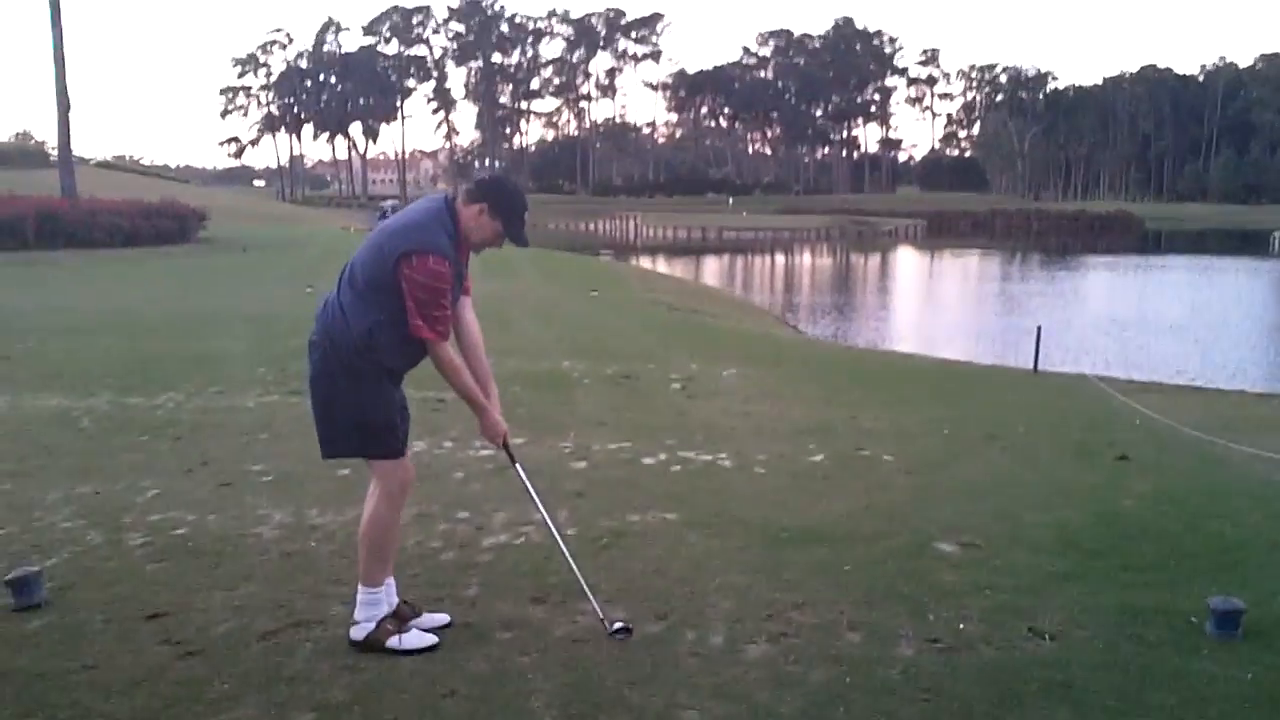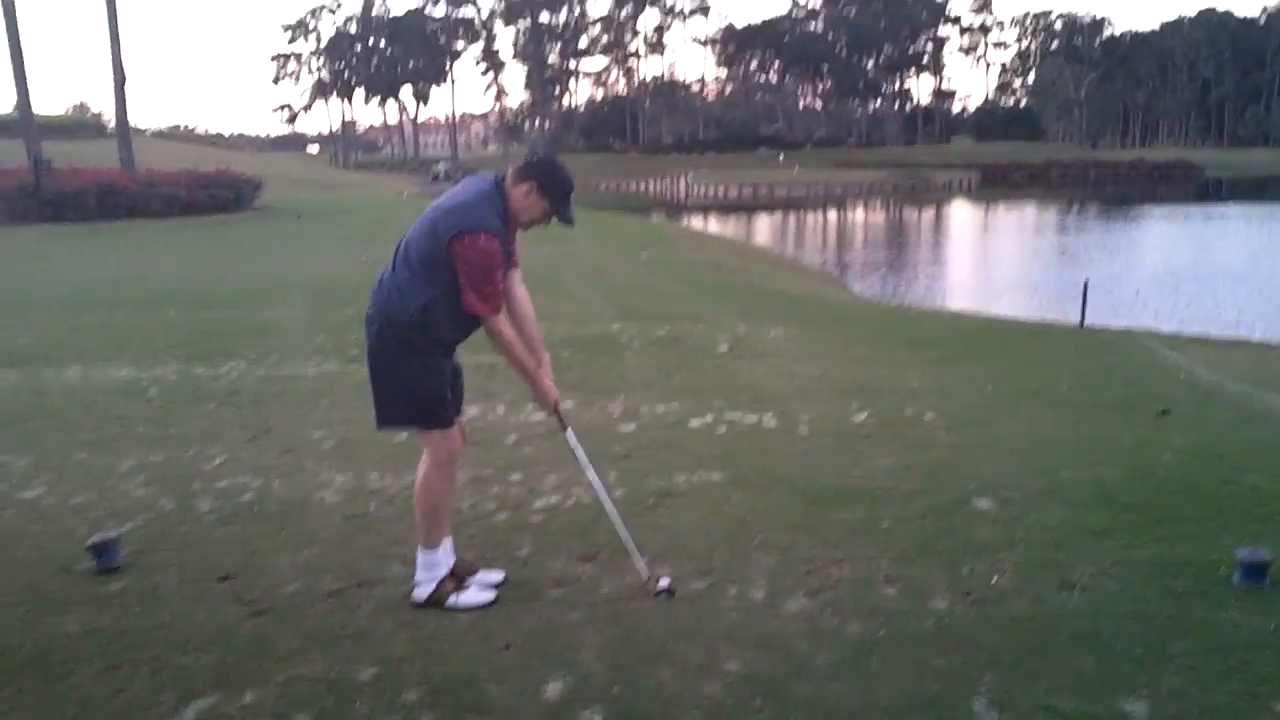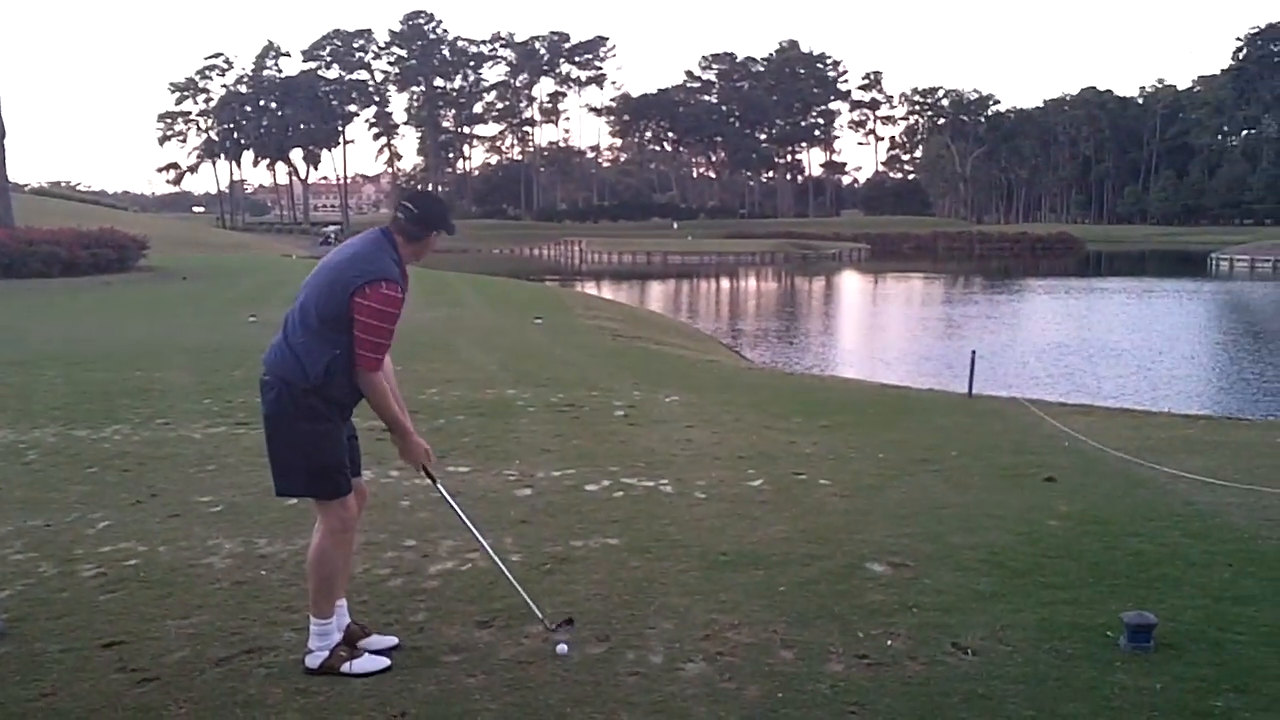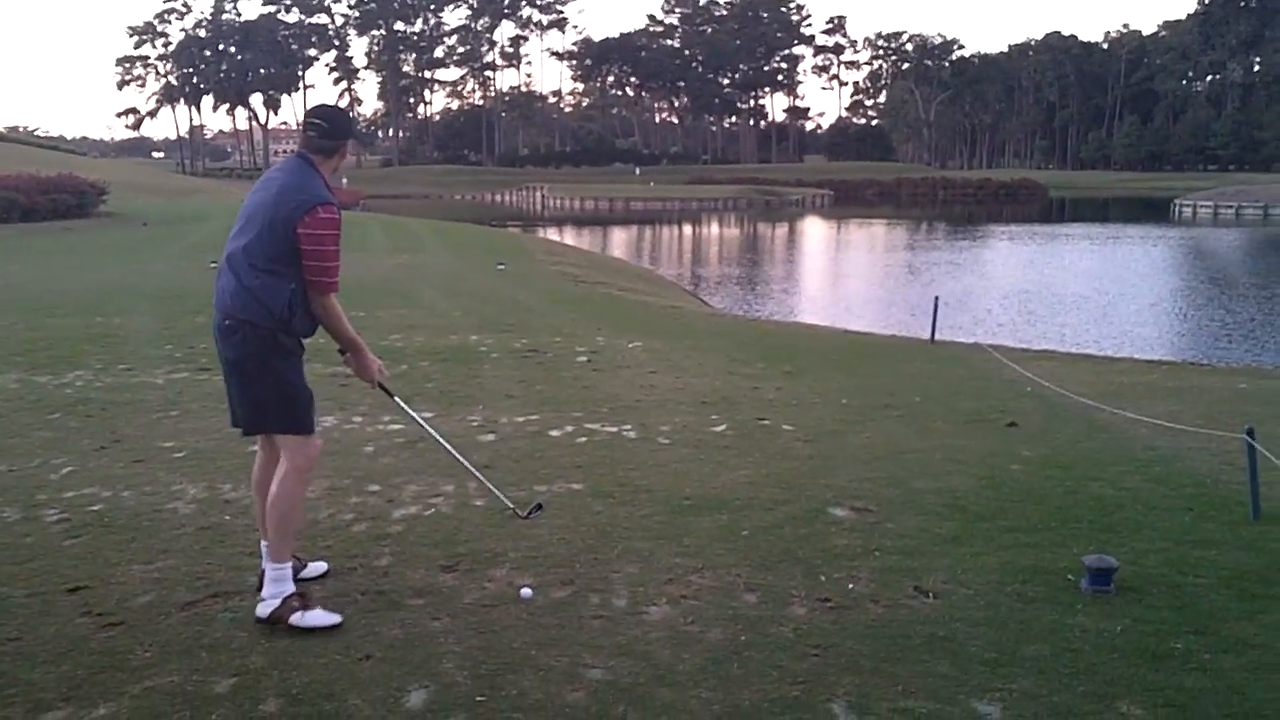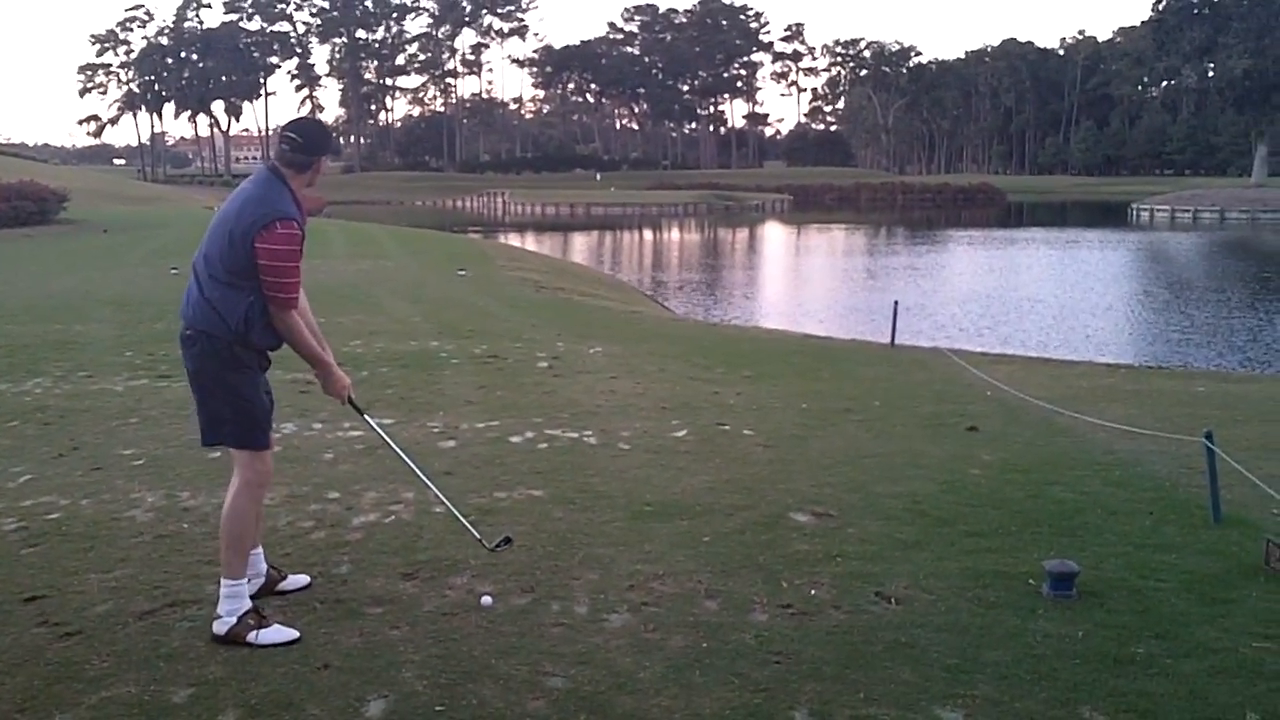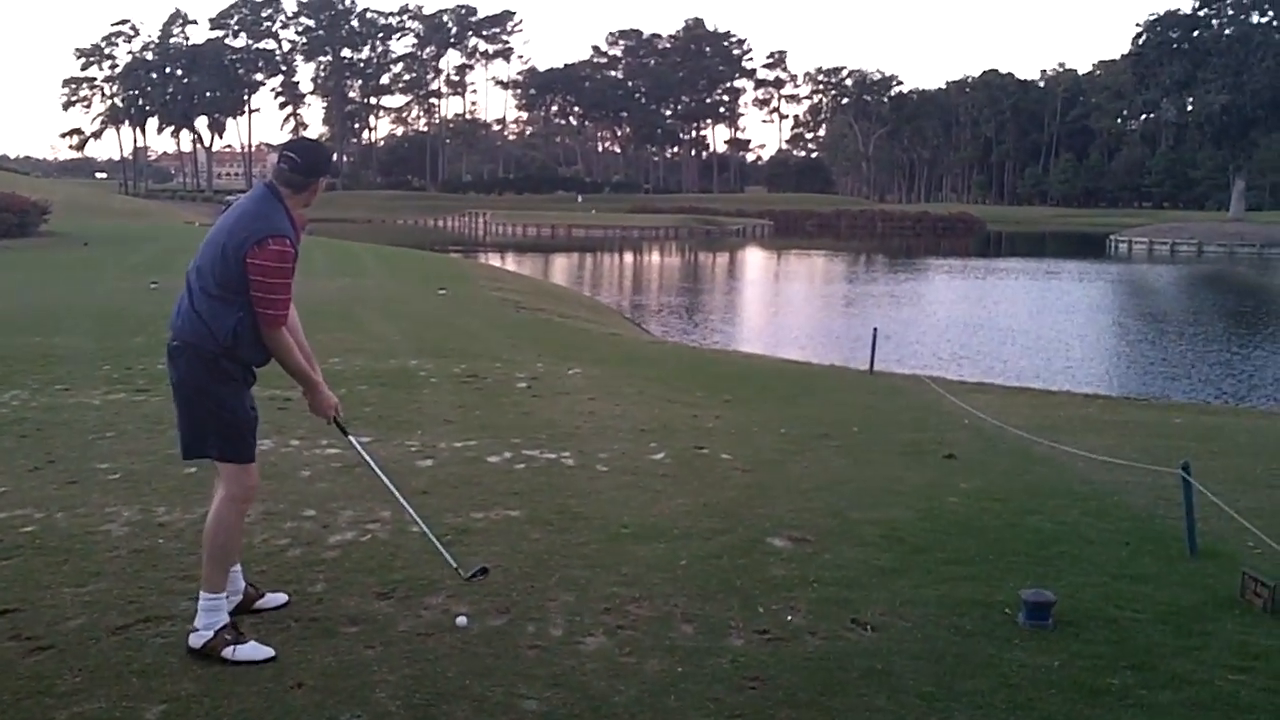
dt=0.7s
person 1, frame 1
left shoulder: (446, 225)
right shoulder: (428, 248)
left elbow: (462, 312)
right elbow: (438, 346)
left wrist: (491, 392)
right wrist: (483, 411)
left hip: (371, 357)
right hip: (348, 361)
left knee: (394, 475)
right knee: (393, 477)
left ankle: (385, 600)
right ankle: (369, 618)
person 1, frame 2
left shoulder: (494, 199)
right shoulder: (478, 228)
left elbow: (513, 285)
right elbow: (493, 319)
left wrist: (543, 360)
right wrist: (536, 380)
left hip: (425, 330)
right hip: (404, 334)
left knee: (451, 439)
right knee: (442, 445)
left ankle: (443, 560)
right ankle: (429, 578)
person 1, frame 3
left shoulder: (371, 249)
right shoulder: (382, 281)
left elbow: (374, 354)
right elbow: (369, 375)
left wrist: (404, 419)
right wrist: (404, 436)
left hip: (313, 390)
right hip: (301, 398)
left knee: (351, 499)
right knee: (338, 514)
left ankle: (338, 622)
right ankle: (323, 645)
person 1, frame 4
left shoulder: (278, 178)
right shoulder: (318, 205)
right elbow: (320, 297)
left wrist: (348, 344)
right wrist: (359, 353)
left hip: (241, 323)
right hip: (263, 335)
left knee: (274, 443)
right knee: (300, 454)
left ankle: (276, 559)
right ankle: (276, 595)
person 1, frame 5
left shoulder: (261, 190)
right shoulder: (280, 218)
left elbow: (290, 292)
right elbow: (282, 312)
left wrist: (326, 351)
right wrist: (326, 370)
left hip: (226, 338)
right hip: (223, 346)
left knee: (256, 454)
right knee: (253, 467)
left ankle: (253, 571)
right ankle: (232, 610)
person 1, frame 6
left shoulder: (259, 207)
right shoulder: (273, 237)
left elbow: (282, 307)
right elbow: (273, 329)
left wrist: (315, 370)
right wrist: (313, 388)
left hip: (214, 355)
right hip: (209, 361)
left knee: (237, 474)
right knee: (239, 482)
left ankle: (231, 588)
right ankle: (209, 624)
